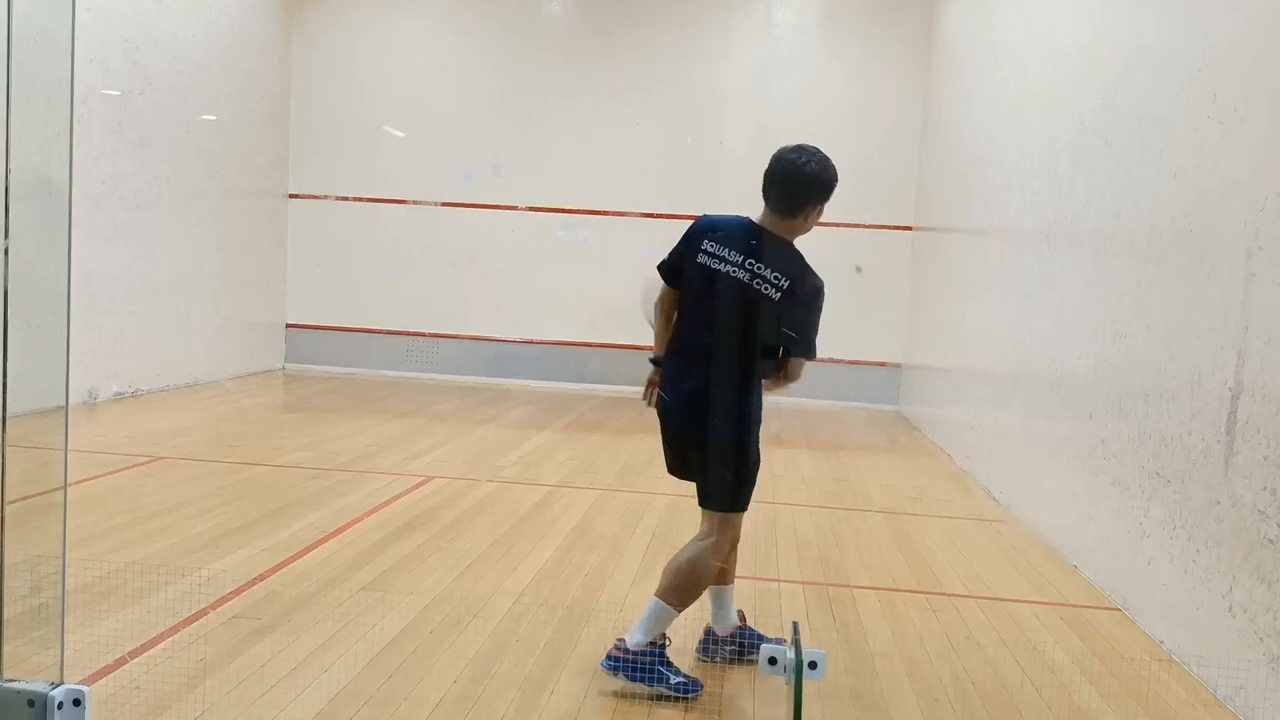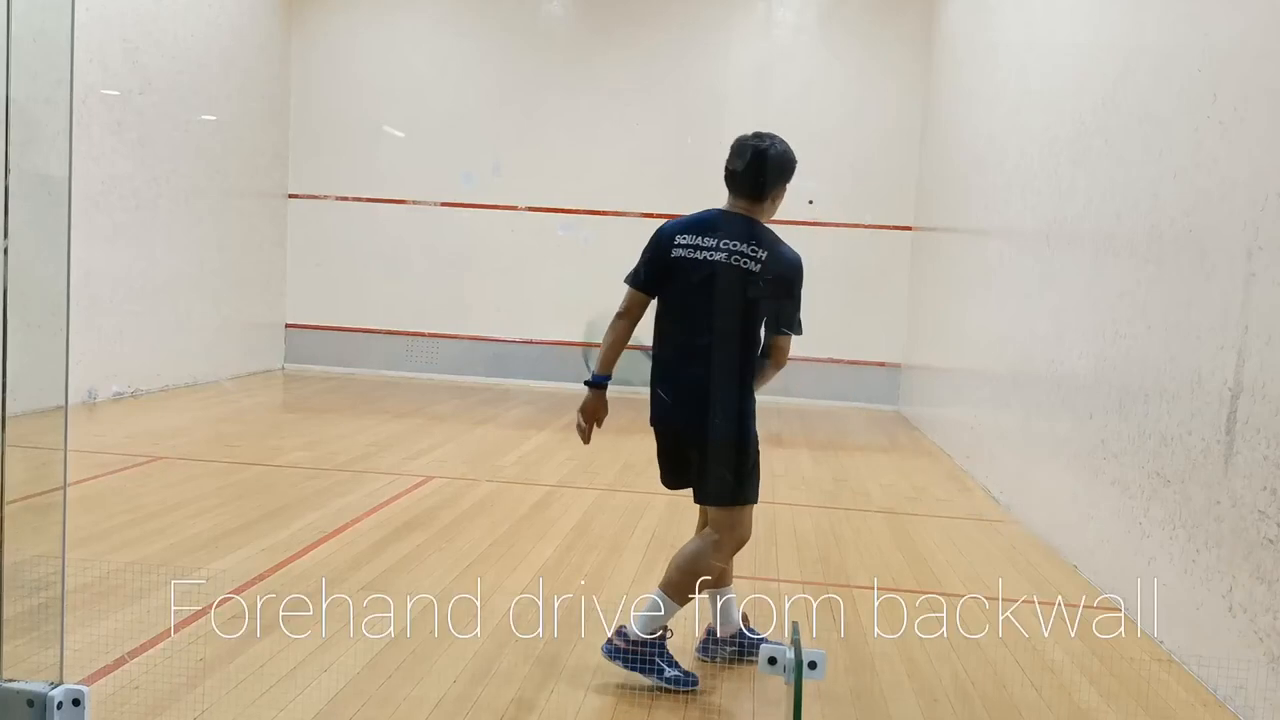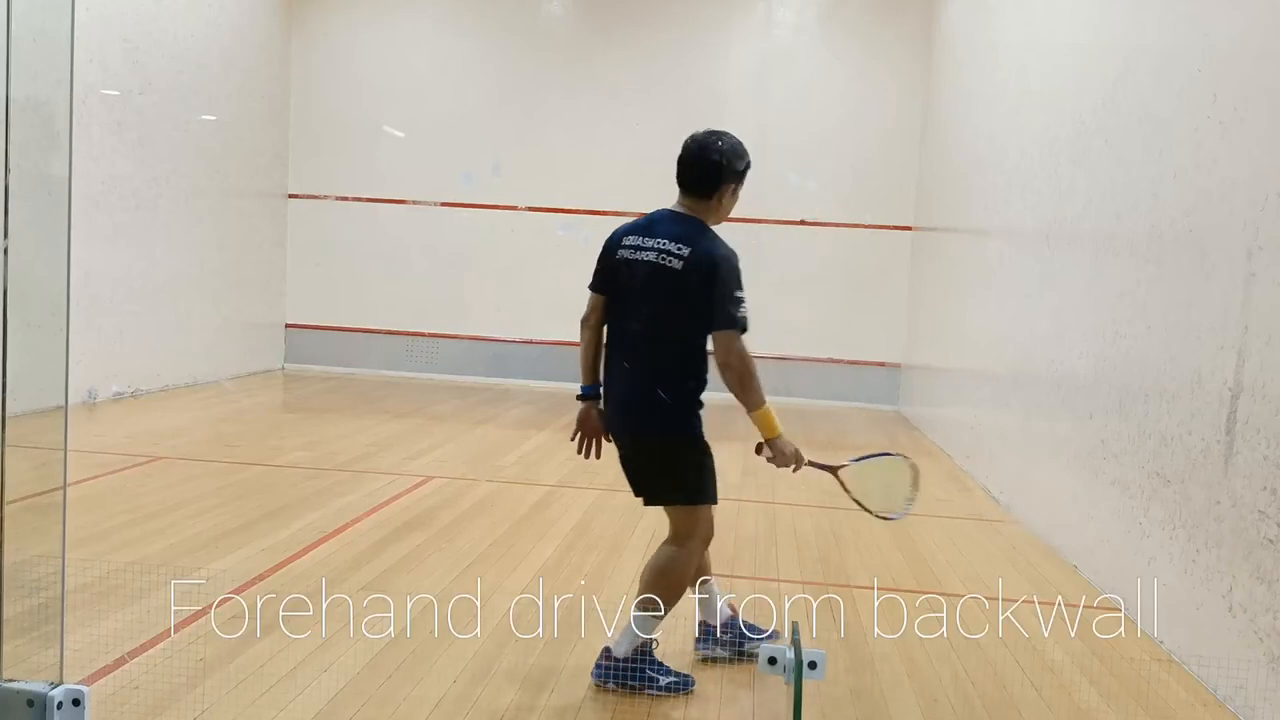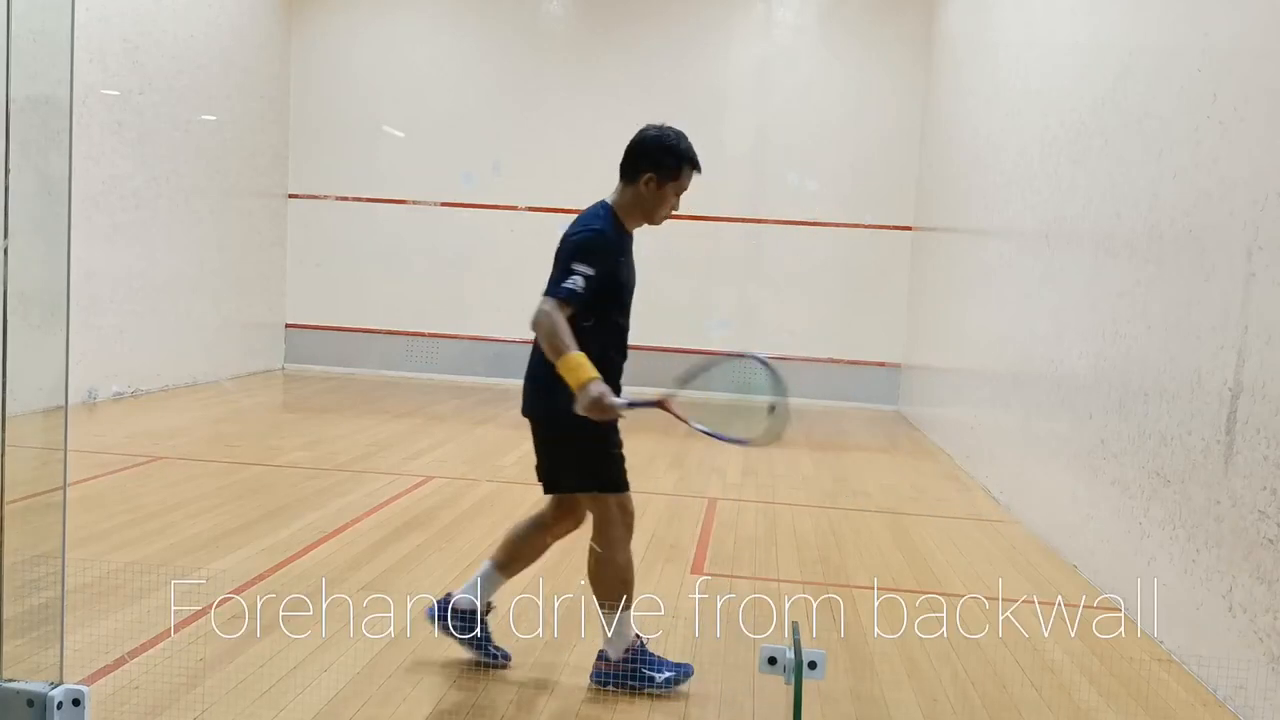
dt=0.5s
person 1, frame 1
left shoulder: (704, 231)
right shoulder: (804, 285)
left elbow: (664, 304)
right elbow: (788, 369)
left wrist: (660, 366)
left hip: (677, 400)
right hip: (728, 414)
left knee: (720, 518)
right knee: (718, 534)
left ankle: (724, 630)
right ankle: (636, 647)
person 1, frame 2
left shoulder: (673, 234)
right shoulder: (783, 261)
left elbow: (627, 314)
right elbow: (776, 355)
left wrist: (597, 385)
left hip: (670, 404)
right hip: (726, 412)
left knee: (715, 518)
right knee: (730, 531)
left ankle: (726, 630)
right ankle: (639, 635)
person 1, frame 3
left shoulder: (624, 236)
right shoulder: (713, 257)
left elbow: (590, 322)
right elbow: (730, 354)
left wrist: (590, 398)
right wrist: (772, 431)
left hip: (620, 408)
right hip: (664, 414)
left knee: (688, 518)
right knee: (693, 530)
left ankle: (718, 624)
right ankle: (624, 654)
person 1, frame 4
left shoulder: (602, 227)
right shoulder: (599, 237)
right elbow: (547, 317)
right wrist: (586, 382)
left hip: (562, 400)
right hip: (569, 404)
left knee: (565, 512)
right knee: (615, 518)
left ankle: (464, 607)
right ankle: (619, 654)
